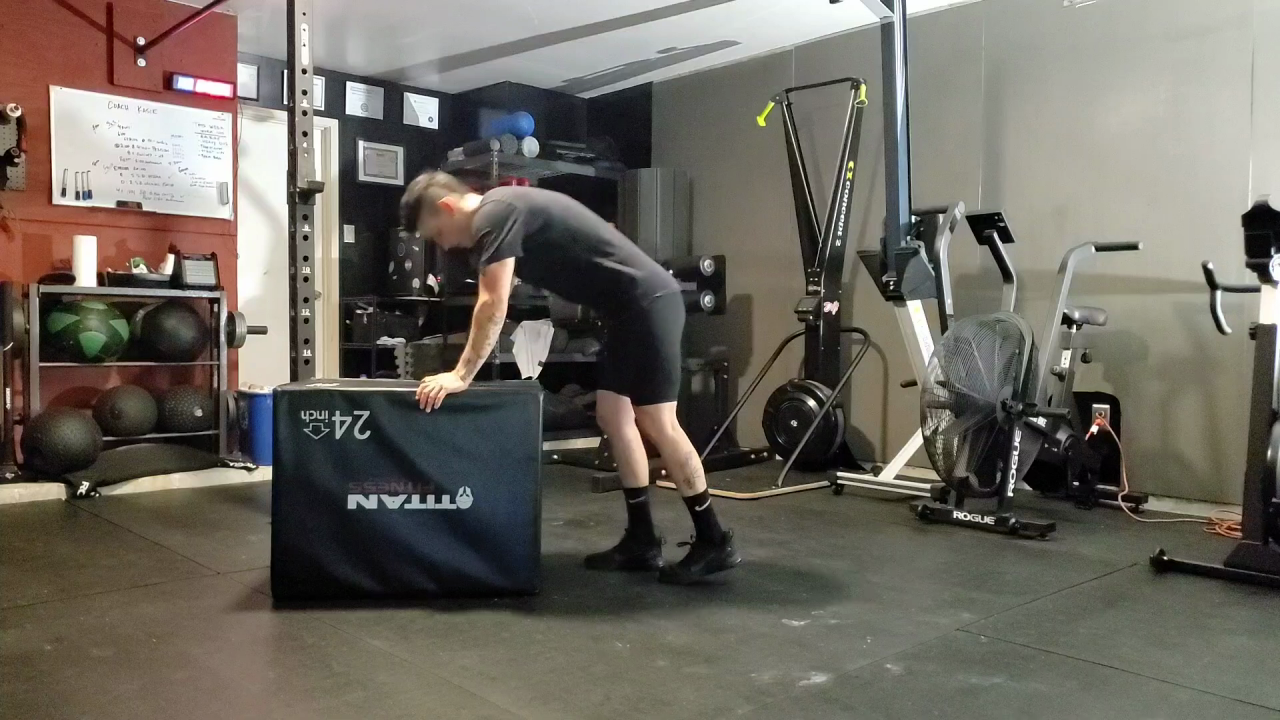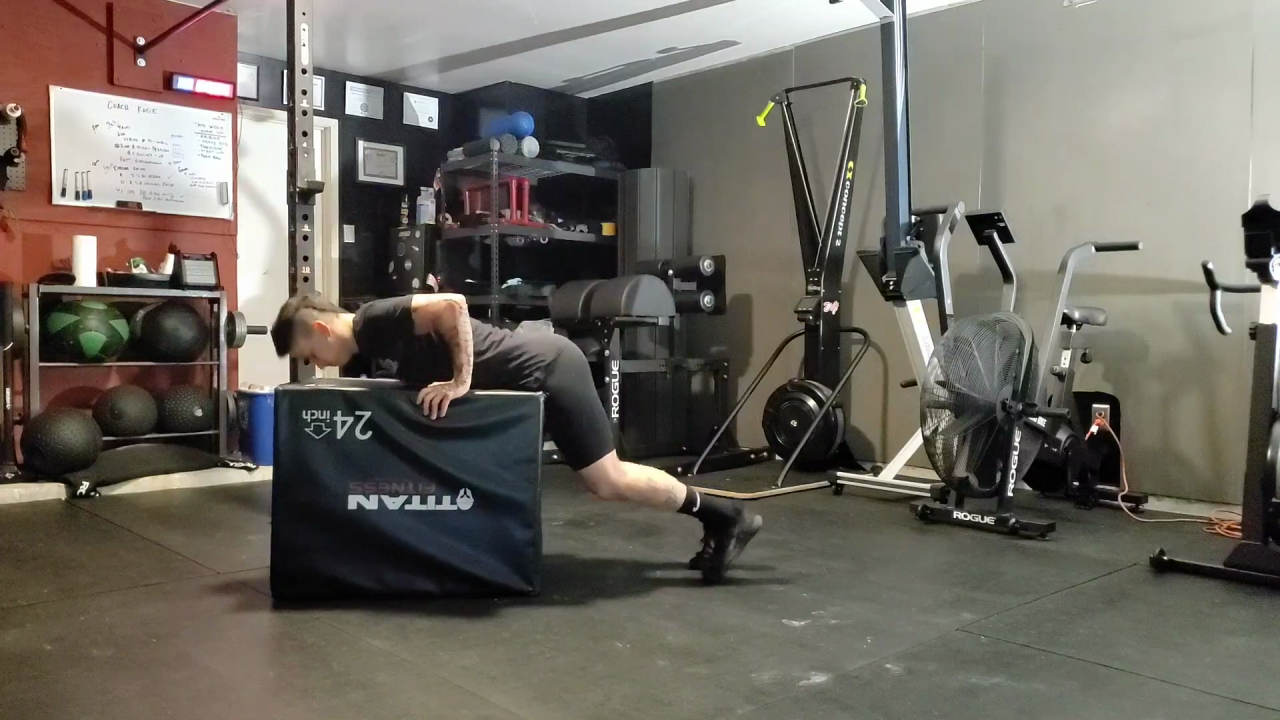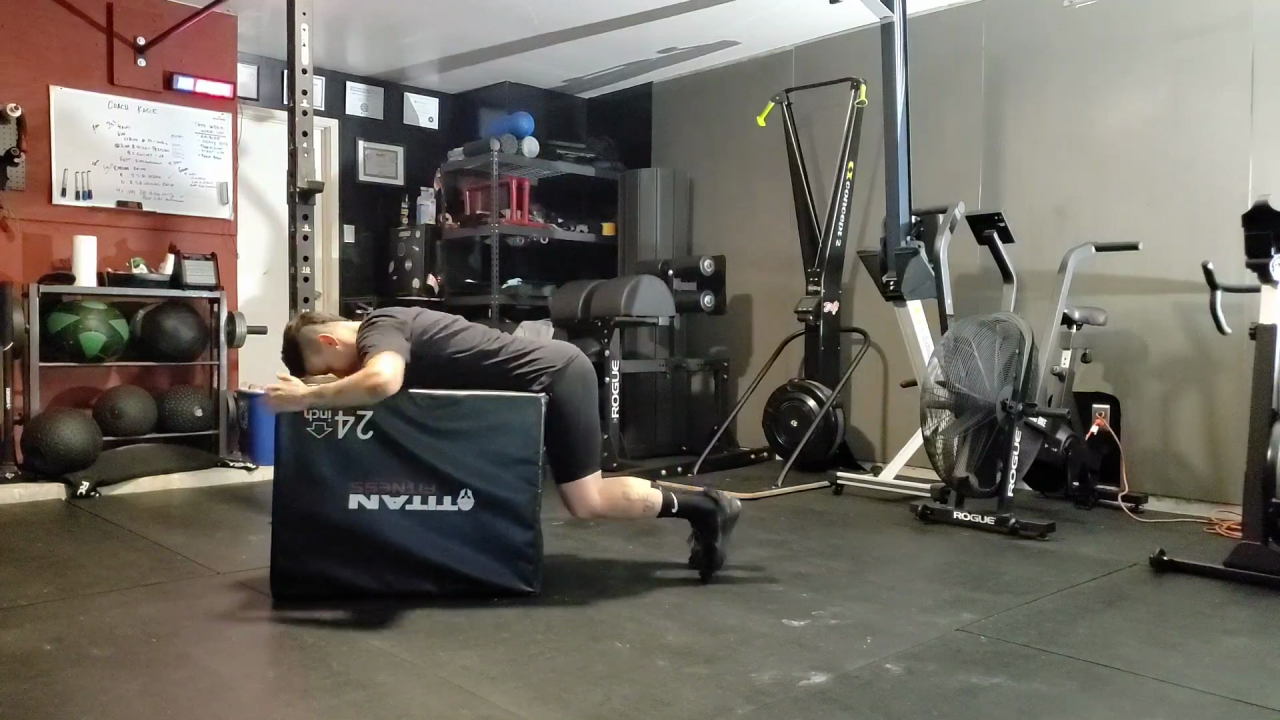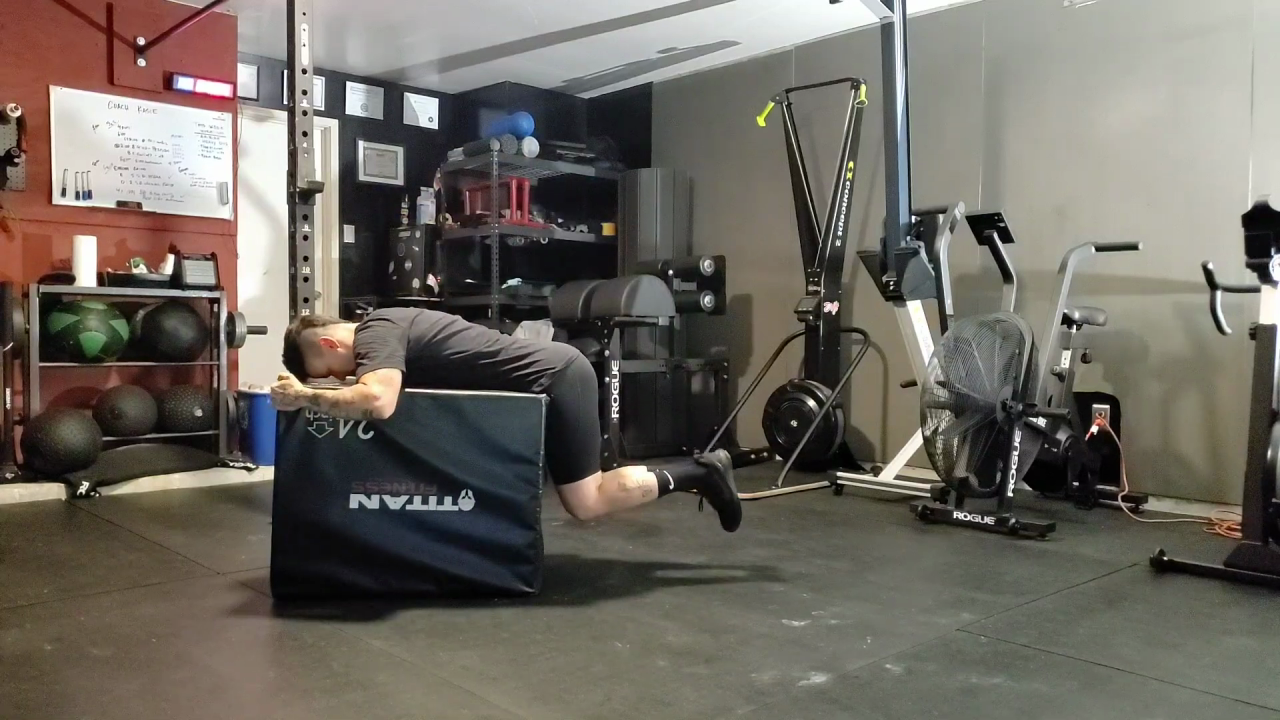
dt=1s
person 1, frame 1
left shoulder: (495, 214)
right shoulder: (503, 212)
left elbow: (492, 306)
right elbow: (493, 304)
left wrist: (461, 375)
right wrist: (465, 368)
left hip: (647, 300)
right hip: (628, 306)
left knee: (657, 424)
right knee: (612, 417)
left ankle: (715, 542)
right ankle: (641, 539)
person 1, frame 2
left shoulder: (373, 321)
right shoulder: (376, 338)
left elbow: (452, 307)
left wrist: (460, 382)
right wrist: (445, 380)
left hip: (545, 370)
right hip: (541, 368)
left knee: (607, 479)
right knee: (606, 476)
left ankle: (729, 517)
right ankle: (717, 519)
person 1, frame 3
left shoulder: (377, 328)
right shoulder: (385, 333)
left elbow: (383, 380)
left wrist: (308, 397)
right wrist: (338, 389)
left hip: (554, 377)
right hip: (553, 372)
left knee: (585, 501)
right knee: (587, 492)
left ankle: (708, 508)
right ankle: (700, 508)
person 1, frame 4
left shoulder: (375, 333)
right shoulder: (386, 327)
left elbow: (378, 402)
right elbow: (385, 389)
left wrist: (304, 397)
right wrist: (318, 394)
left hip: (553, 379)
right hip: (553, 374)
left knee: (585, 503)
right knee: (585, 491)
left ankle: (697, 473)
right ankle: (696, 471)
